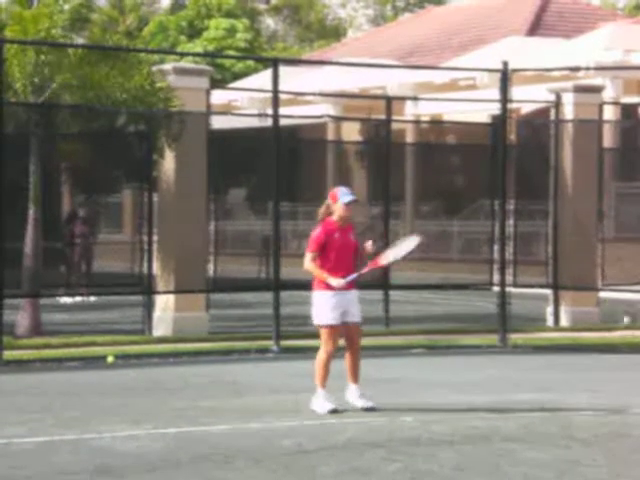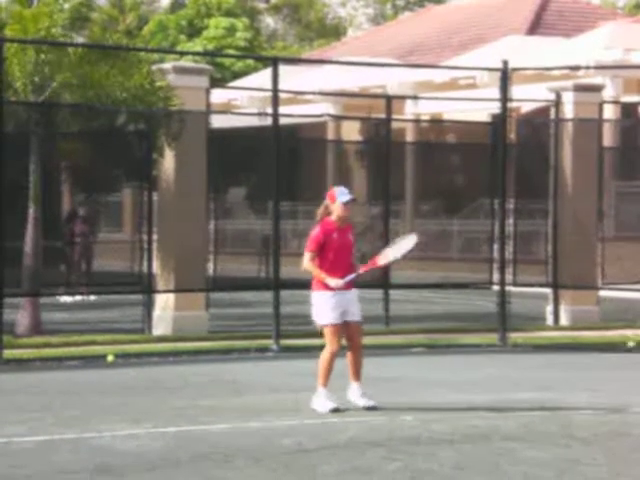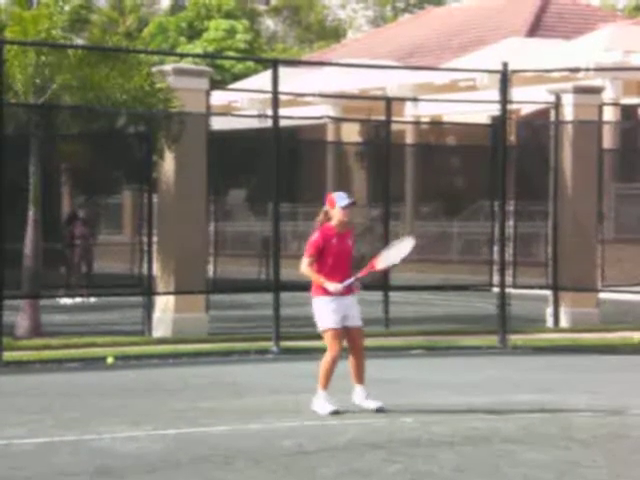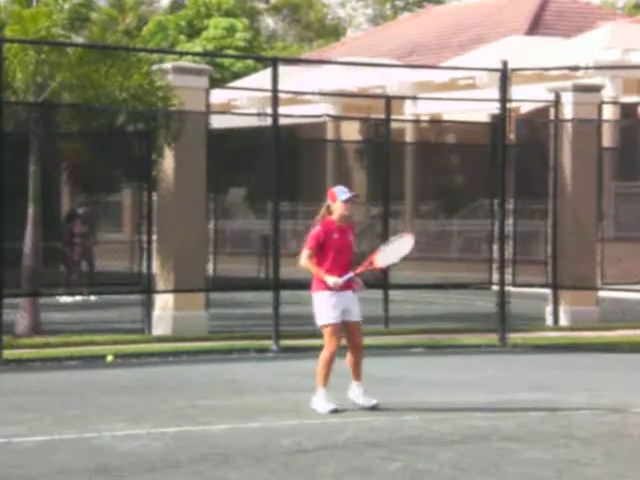
dt=0.1s
person 1, frame 1
left shoulder: (350, 228)
right shoulder: (322, 229)
right elbow: (308, 263)
left wrist: (364, 250)
right wrist: (330, 279)
left hip: (349, 293)
right hip: (326, 293)
left knee: (354, 344)
right knee: (328, 346)
left ankle: (354, 391)
right ankle: (319, 396)
person 1, frame 2
left shoulder: (348, 228)
right shoulder: (321, 230)
right elbow: (307, 263)
left wrist: (357, 266)
right wrist: (328, 279)
left hip: (348, 292)
right hip: (326, 294)
left knee: (356, 343)
right knee: (333, 346)
left ankle: (355, 390)
right ankle: (320, 395)
person 1, frame 3
left shoulder: (348, 234)
right shoulder: (320, 235)
right elbow: (304, 267)
left wrist: (352, 283)
right wrist: (326, 284)
left hip: (347, 298)
right hip: (326, 299)
left knee: (358, 347)
right knee: (334, 350)
left ankle: (360, 393)
right ankle: (320, 397)
person 1, frame 4
left shoulder: (349, 228)
right shoulder: (321, 229)
right elbow: (304, 260)
left wrist: (353, 278)
right wrist: (326, 277)
left hip: (347, 293)
right hip: (326, 293)
left knee: (357, 343)
right knee: (332, 346)
left ankle: (356, 389)
right ankle: (320, 395)
